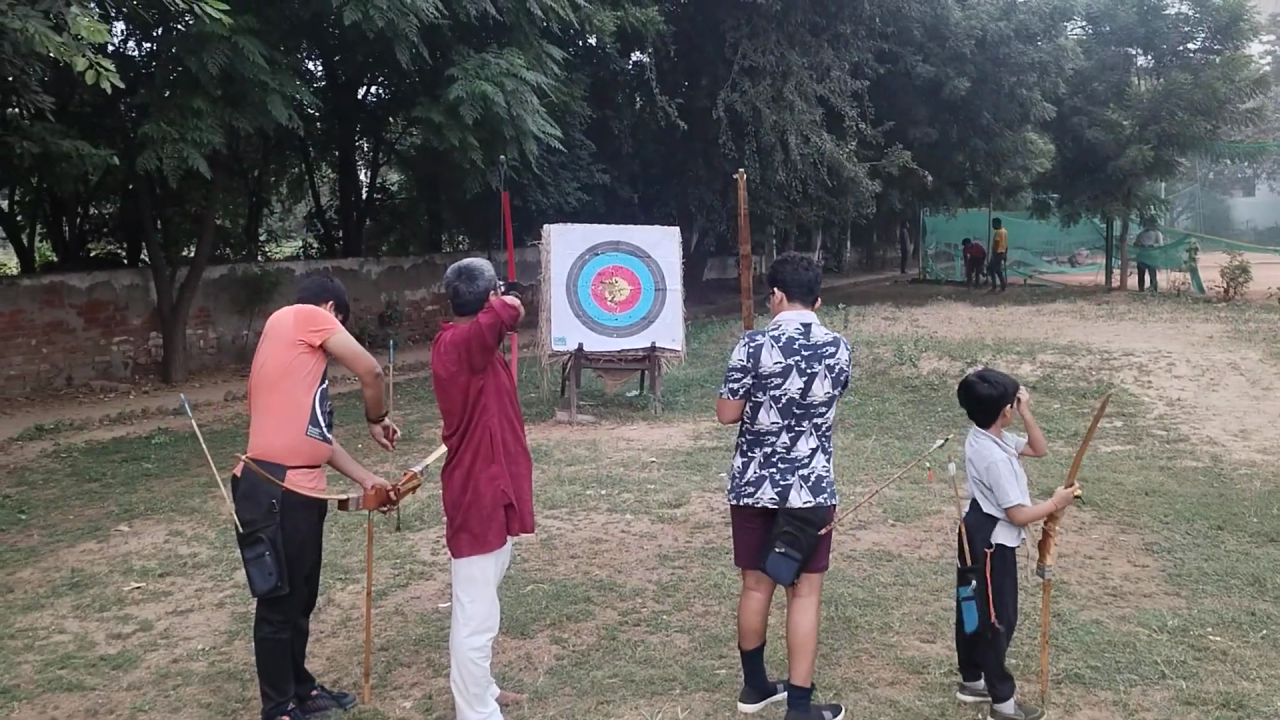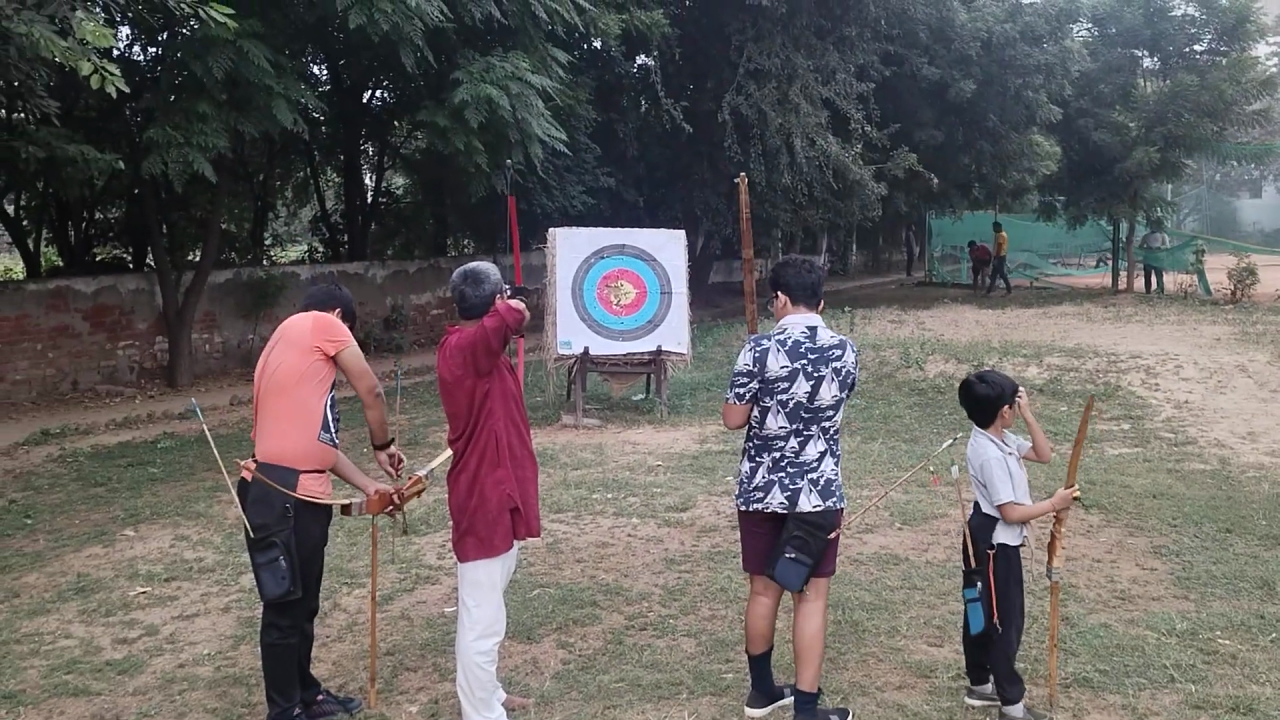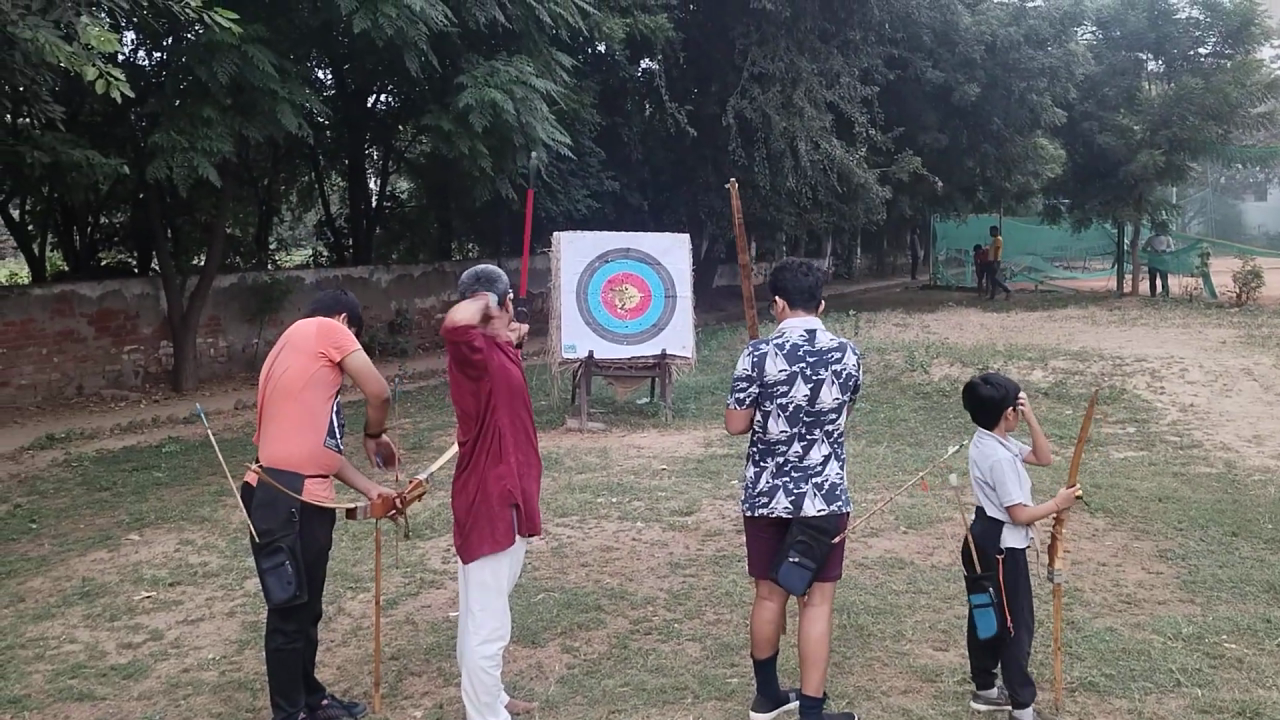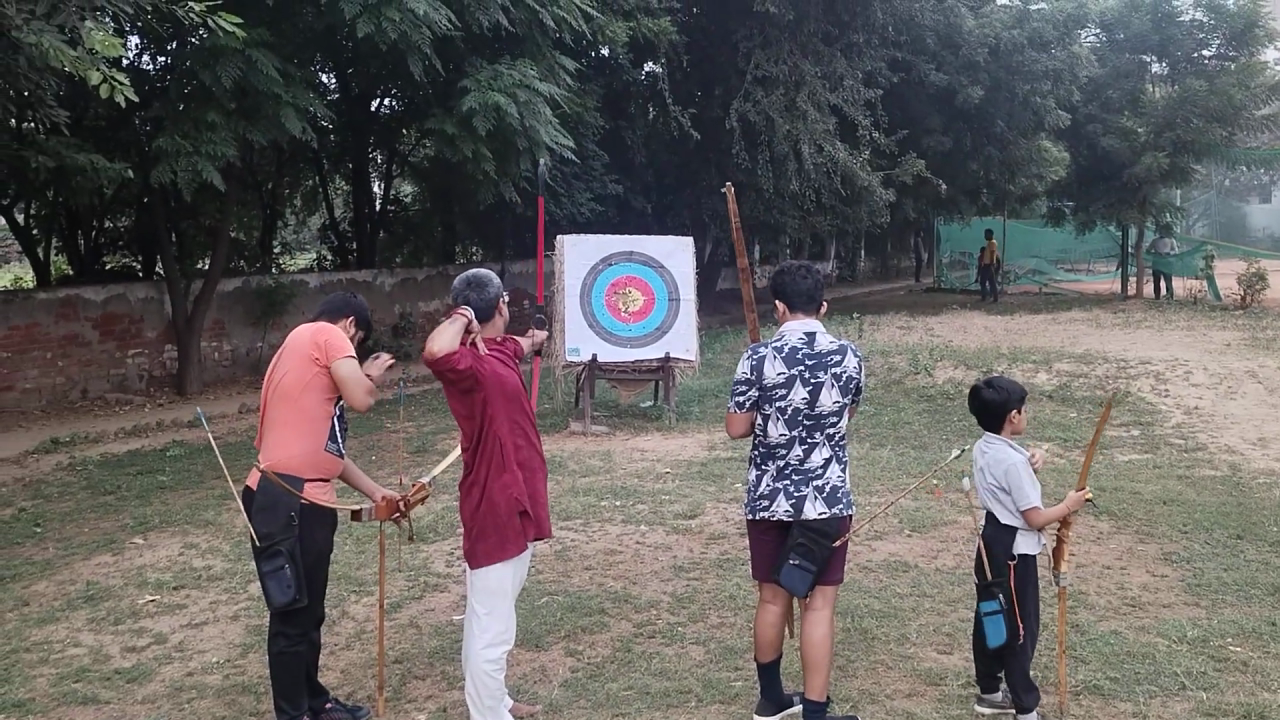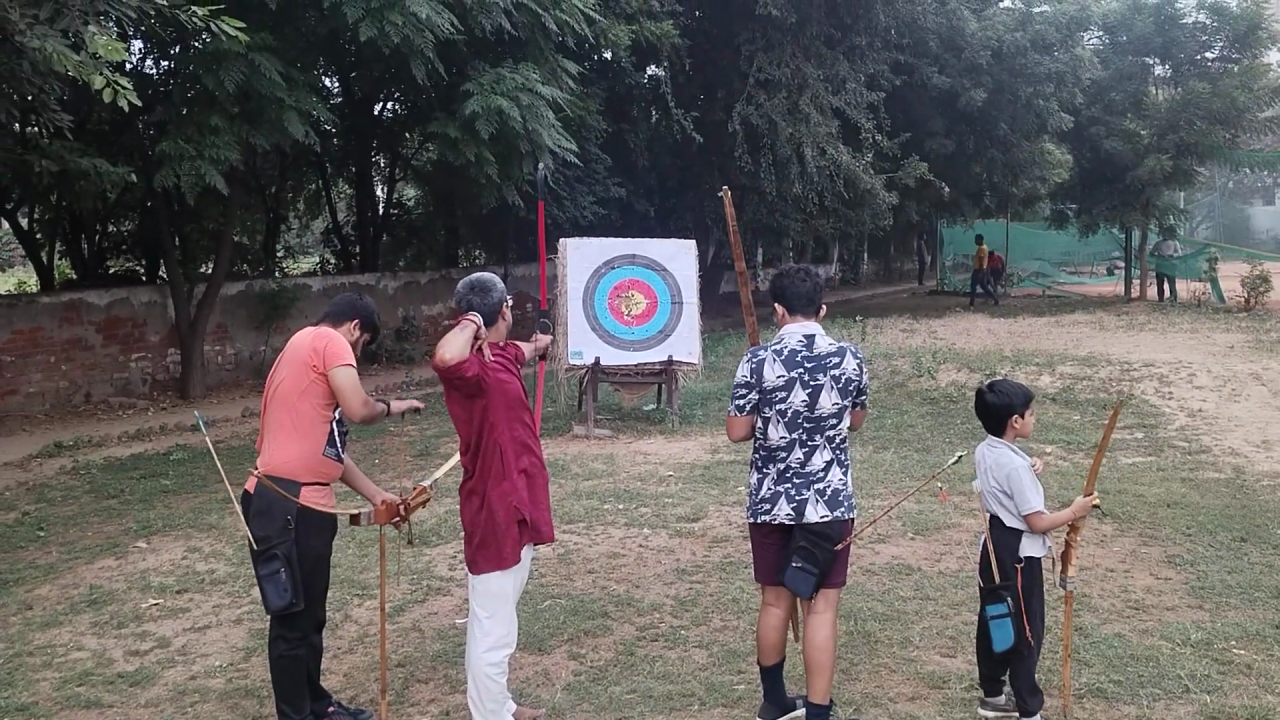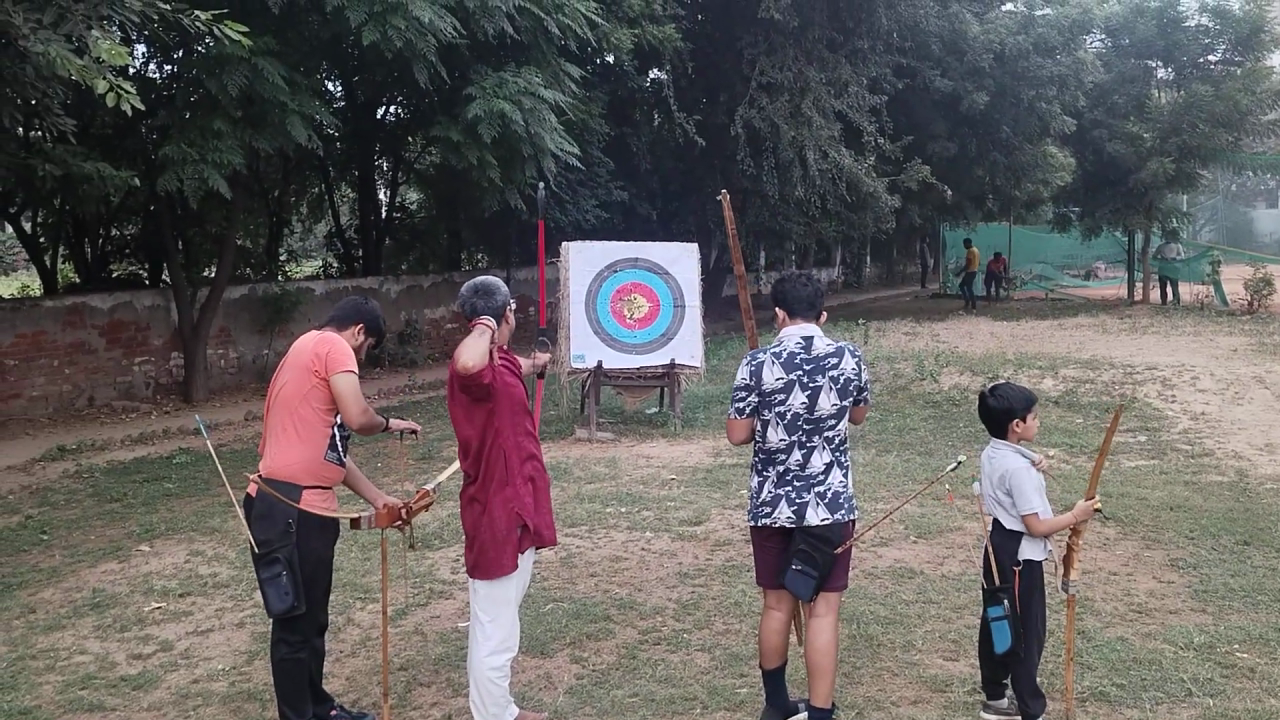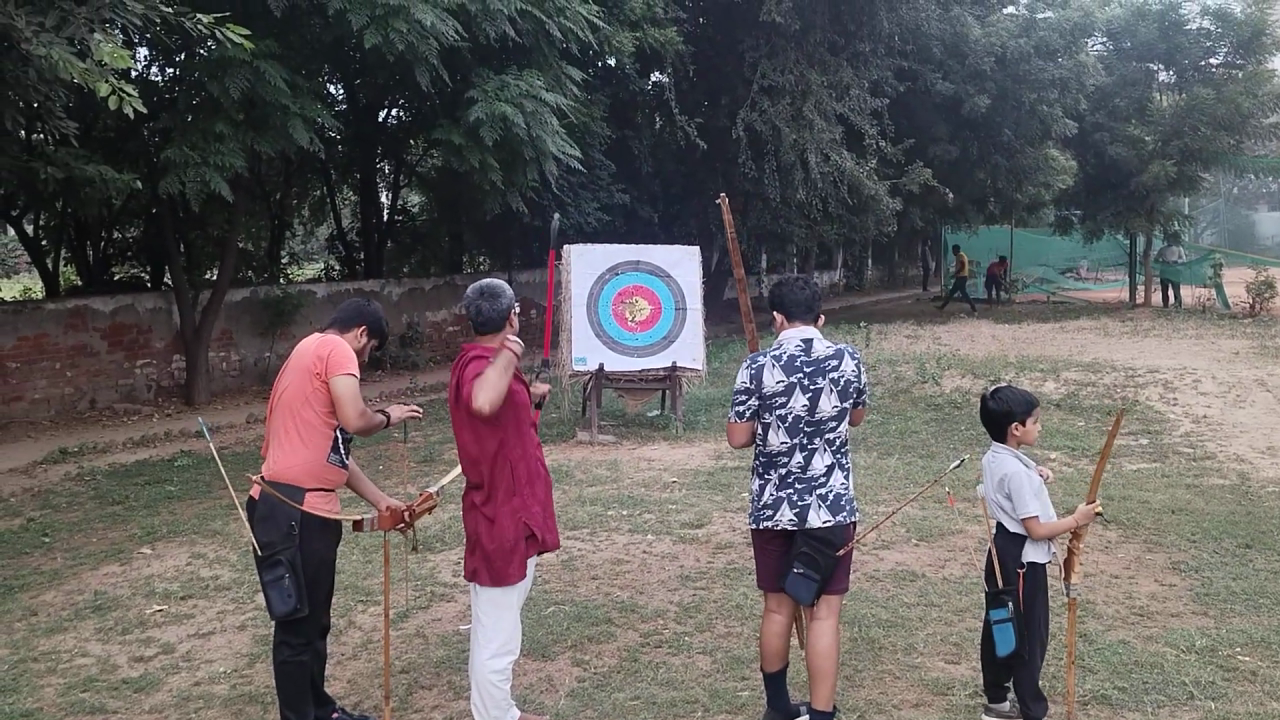
dt=0.3s
person 1, frame 1
left shoulder: (755, 345)
right shoulder: (839, 349)
left elbow: (727, 414)
left hip: (754, 486)
right hip: (811, 489)
left knee: (756, 584)
right knee: (805, 591)
person 1, frame 2
left shoulder: (761, 349)
right shoulder: (846, 351)
left elbow: (733, 419)
left hip: (762, 490)
right hip: (819, 493)
left knee: (764, 590)
right knee: (812, 596)
person 1, frame 3
left shoulder: (760, 354)
right shoulder: (847, 354)
left elbow: (735, 424)
left hip: (767, 495)
right hip: (824, 496)
left knee: (769, 594)
right knee: (817, 600)
person 1, frame 4
left shoulder: (759, 358)
right shoulder: (849, 356)
left elbow: (736, 428)
left hip: (769, 498)
right hip: (826, 499)
left knee: (772, 597)
right knee: (819, 603)
person 1, frame 5
left shoulder: (759, 361)
right shoulder: (849, 358)
left elbow: (737, 431)
left hip: (771, 501)
right hip: (828, 502)
left knee: (775, 600)
right knee: (821, 606)
person 1, frame 6
left shoulder: (757, 363)
right shoulder: (848, 358)
left elbow: (737, 434)
left hip: (771, 504)
right hip: (829, 504)
left knee: (776, 604)
right knee: (823, 610)
person 1, frame 7
left shoulder: (758, 366)
right shoulder: (847, 360)
left elbow: (738, 438)
left hip: (773, 507)
right hip: (830, 507)
left knee: (777, 607)
right knee: (824, 612)
person 2, frame 1
left shoulder: (463, 341)
right shoulder: (462, 342)
right elbow: (509, 310)
right wrist: (505, 306)
left hip: (486, 487)
right hip: (479, 493)
left knee: (477, 604)
right knee: (476, 613)
person 2, frame 2
left shoulder: (468, 345)
right shoulder: (468, 346)
right elbow: (515, 314)
right wrist: (511, 309)
left hip: (492, 491)
right hip: (485, 497)
left knee: (482, 610)
right knee: (482, 617)
person 2, frame 3
left shoulder: (489, 346)
right shoulder: (475, 348)
right elbow: (454, 322)
left wrist: (510, 335)
right wrist: (482, 305)
left hip: (500, 495)
right hip: (491, 501)
left knee: (484, 612)
right knee: (488, 621)
person 2, frame 4
left shoulder: (496, 349)
right shoulder: (469, 361)
right elbow: (435, 352)
left wrist: (531, 341)
right wrist: (461, 318)
left hip: (507, 501)
right hip: (497, 507)
left knee: (489, 618)
right knee: (492, 625)
person 2, frame 5
left shoulder: (496, 354)
right shoulder: (473, 364)
right elbow: (445, 357)
left wrist: (534, 346)
right wrist: (472, 325)
left hip: (509, 506)
right hip: (498, 510)
left knee: (494, 620)
right knee: (493, 628)
person 2, frame 6
left shoulder: (495, 361)
right shoulder: (480, 368)
right elbow: (466, 363)
left wrist: (531, 364)
right wrist: (485, 329)
left hip: (511, 509)
right hip: (500, 515)
left knee: (497, 626)
right knee: (495, 633)
person 2, frame 7
left shoulder: (487, 361)
right shoulder: (480, 365)
right elbow: (483, 405)
left wrist: (528, 391)
right wrist: (509, 353)
left hip: (511, 513)
right hip: (501, 519)
left knee: (498, 629)
right knee: (497, 636)
person 3, frame 1
left shoulder: (293, 340)
right shoulder: (302, 317)
left elbow: (314, 431)
right elbow: (369, 371)
left wrist: (366, 478)
right wrist: (378, 419)
left hip: (298, 490)
right hip: (274, 490)
left knee: (300, 598)
right knee: (279, 602)
person 3, frame 2
left shoulder: (287, 346)
right shoulder: (320, 324)
right elbow: (370, 391)
left wrist: (367, 484)
right wrist: (383, 445)
left hip: (299, 494)
right hip: (282, 494)
left knee: (302, 603)
right knee: (286, 606)
person 3, frame 3
left shoulder: (292, 348)
right shoulder: (326, 330)
right elbow: (378, 392)
left wrist: (370, 488)
right wrist: (375, 435)
left hip: (300, 497)
right hip: (287, 498)
left knee: (305, 607)
right knee: (290, 611)
person 3, frame 4
left shoulder: (303, 349)
right shoulder: (326, 335)
right elbow: (360, 400)
left wrist: (374, 491)
right wrist: (370, 375)
left hip: (301, 501)
right hip: (288, 501)
left knee: (308, 611)
right knee: (293, 615)
person 3, frame 5
left shoulder: (307, 349)
right shoulder: (327, 341)
left elbow: (328, 445)
right elbow: (357, 409)
left wrist: (375, 494)
right wrist: (391, 407)
left hip: (303, 504)
right hip: (286, 504)
left knee: (310, 614)
right knee: (293, 618)
person 3, frame 6
left shoulder: (311, 352)
right shoulder: (331, 346)
left elbow: (330, 448)
right elbow: (357, 418)
left wrist: (378, 498)
right wrist: (389, 423)
left hip: (305, 508)
right hip: (288, 508)
left knee: (312, 618)
right knee: (296, 622)
person 3, frame 7
left shoulder: (313, 355)
right shoulder: (333, 348)
left elbow: (333, 447)
right elbow: (354, 420)
left wrist: (381, 500)
right wrist: (389, 416)
left hip: (307, 510)
right hip: (290, 510)
left knee: (314, 621)
right knee: (297, 625)
person 4, frame 1
left shoulder: (985, 437)
right shoulder: (995, 457)
left elbow: (1039, 449)
right elbow: (1017, 515)
left wrist: (1027, 414)
right wrist: (1055, 503)
left hip: (976, 535)
right hip: (993, 543)
left knee: (973, 611)
right knee: (998, 620)
left ankle: (971, 681)
person 4, frame 2
left shoulder: (997, 438)
right shoulder: (991, 456)
left elbow: (1044, 455)
right elbow: (1010, 512)
left wrist: (1028, 415)
right wrist: (1054, 504)
left hip: (982, 538)
right hip: (997, 544)
right knee: (1005, 622)
left ankle: (980, 685)
person 4, frame 3
left shoulder: (984, 441)
right shoulder: (999, 457)
left elbow: (1044, 459)
right elbow: (1019, 514)
left wrist: (1032, 420)
right wrist: (1058, 503)
left hip: (982, 539)
right hip: (1003, 547)
right knee: (1016, 626)
left ankle: (985, 690)
person 4, frame 4
left shoulder: (984, 447)
right shoulder: (1013, 461)
right elbow: (1034, 518)
left wrist: (1032, 462)
right wrist: (1068, 505)
left hip: (991, 543)
right hip: (1013, 551)
right knee: (1021, 631)
person 4, frame 5
left shoulder: (985, 451)
right shoulder: (1015, 465)
right elbow: (1037, 522)
left wrist: (1032, 469)
right wrist: (1074, 511)
left hip: (995, 545)
right hip: (1018, 554)
left knee: (993, 622)
right knee: (1025, 633)
person 4, frame 6
left shoulder: (992, 454)
right shoulder: (1018, 467)
right elbow: (1035, 526)
left wrist: (1034, 468)
right wrist: (1075, 516)
left hip: (999, 548)
right hip: (1020, 557)
left knee: (996, 626)
right knee: (1026, 636)
person 4, frame 7
left shoulder: (994, 459)
right shoulder: (1016, 472)
right elbow: (1036, 530)
left wrist: (1037, 477)
right wrist: (1076, 519)
left hip: (1002, 553)
right hip: (1023, 561)
right knee: (1029, 639)
